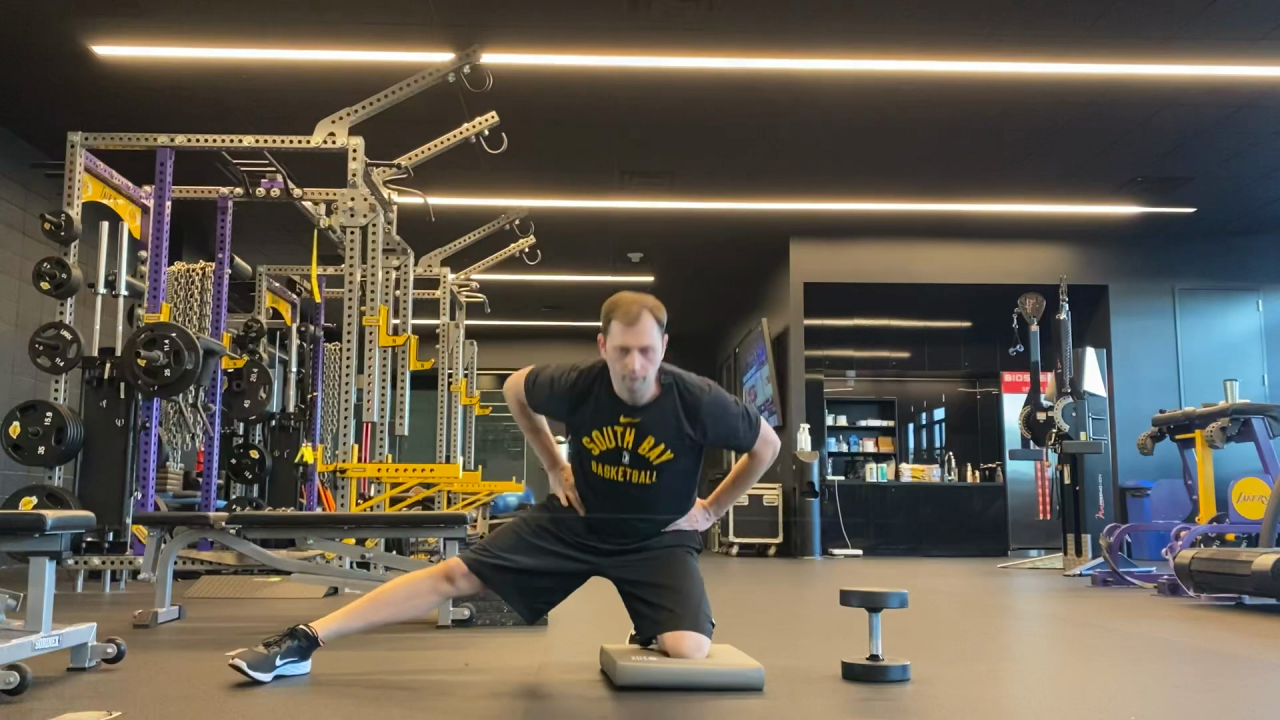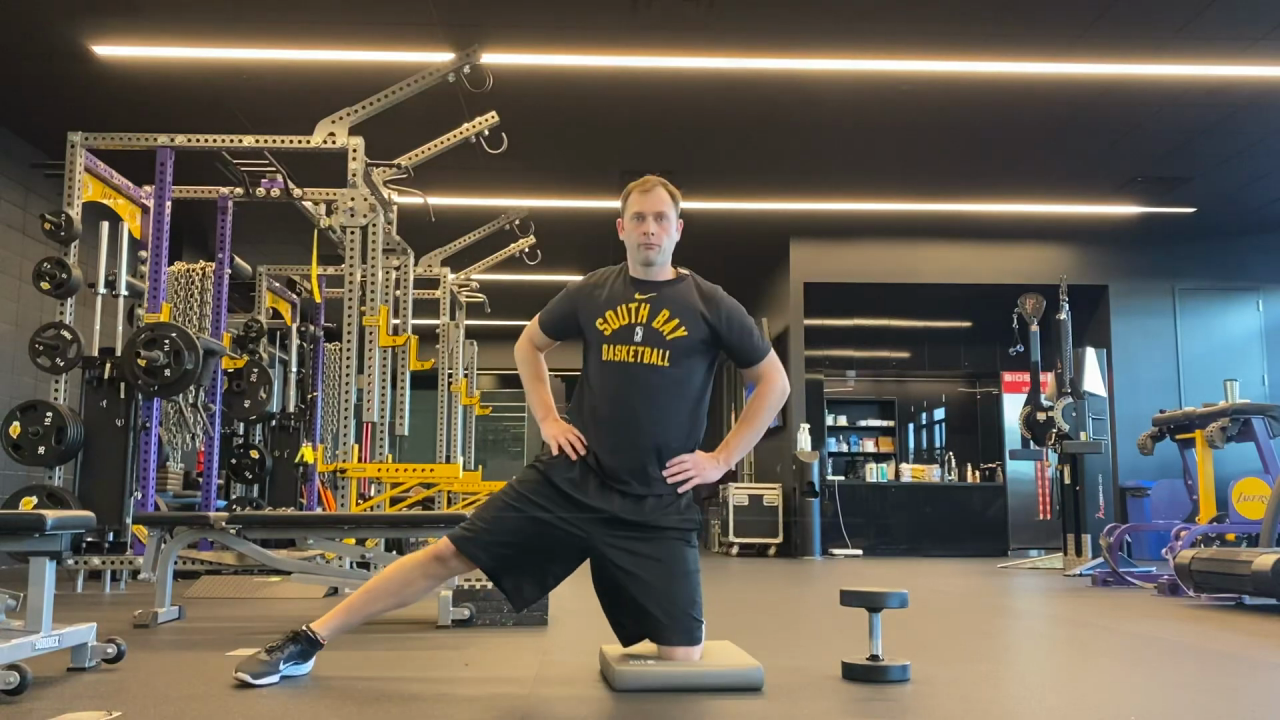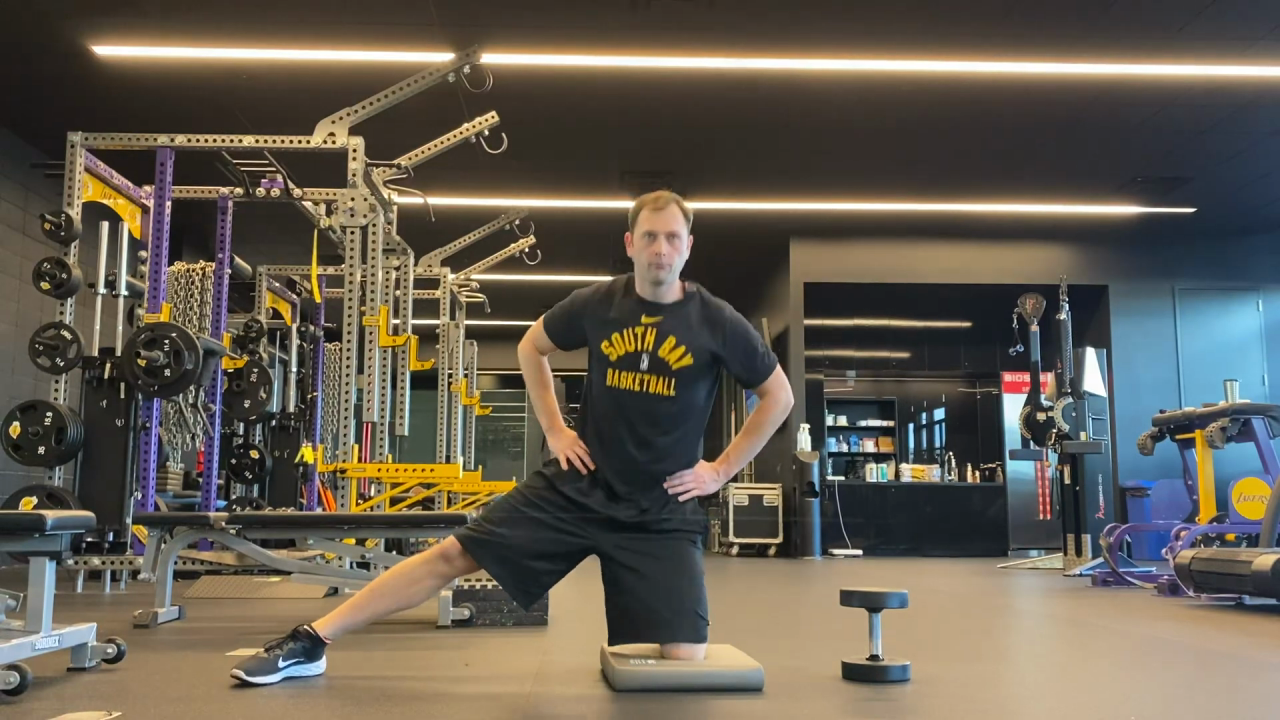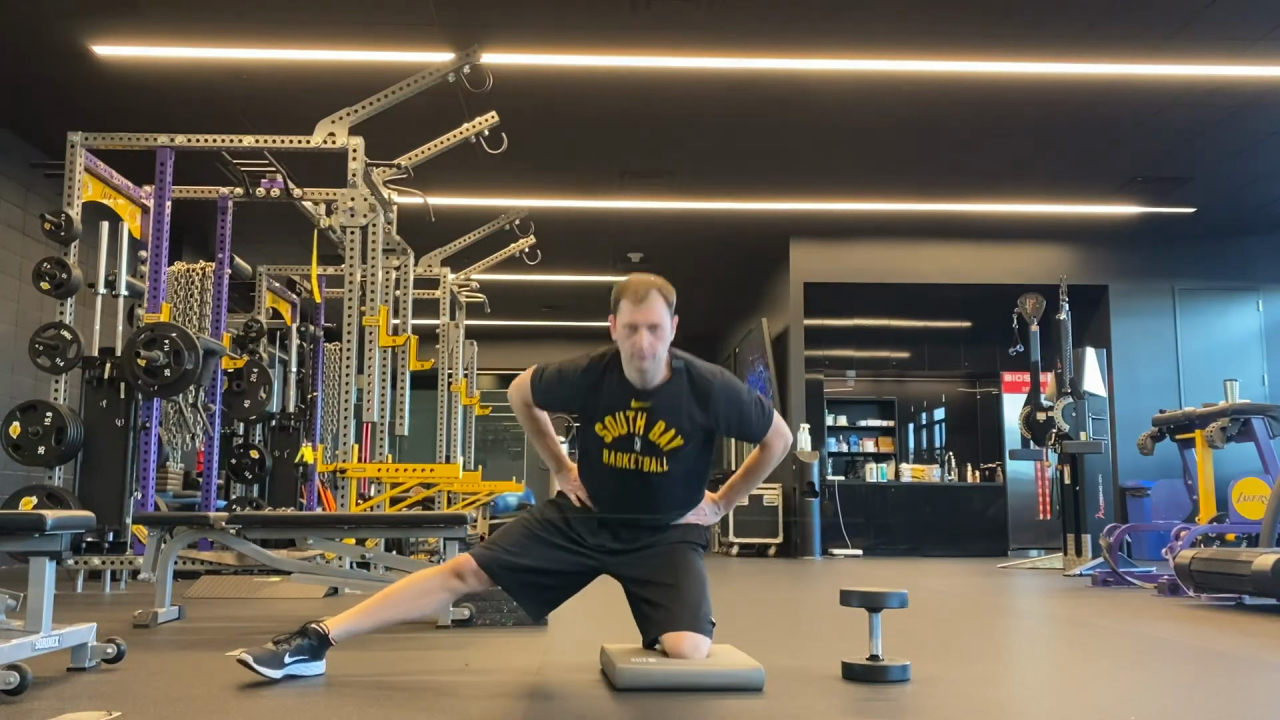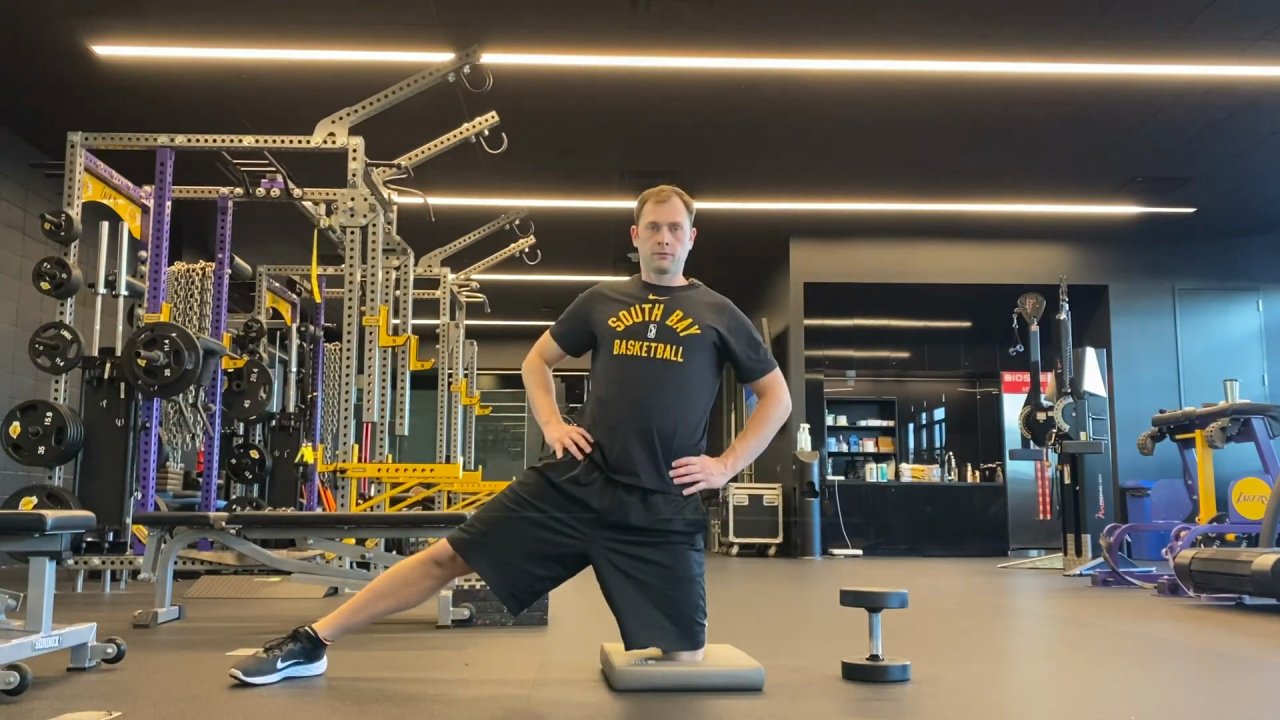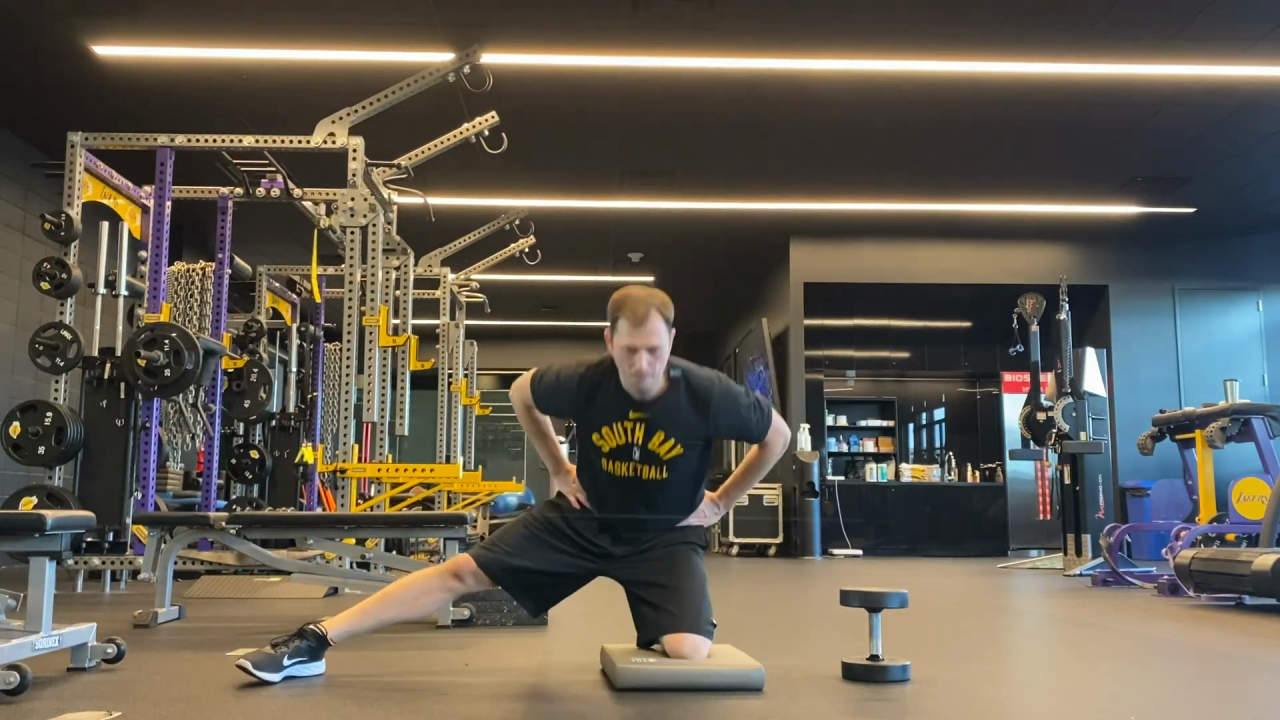
dt=0.7s
person 1, frame 1
left shoulder: (698, 402)
right shoulder: (573, 386)
left elbow: (767, 446)
right elbow: (514, 388)
left wrist: (712, 508)
right wrist: (555, 468)
left hip: (660, 539)
right hip: (575, 521)
left knee: (689, 652)
right knee: (452, 575)
left ankle: (652, 631)
right ankle: (302, 641)
person 1, frame 2
left shoulder: (710, 304)
right shoulder: (592, 291)
left elbow: (774, 383)
right elbow: (529, 345)
left wrist: (721, 460)
right wrist: (548, 420)
left hip: (656, 501)
right hip: (570, 477)
left knee: (682, 658)
right knee: (446, 556)
left ankle: (673, 617)
right ankle: (307, 641)
person 1, frame 3
left shoulder: (717, 322)
right shoulder: (596, 303)
left elbow: (779, 395)
right elbow: (532, 349)
left wrist: (721, 469)
right wrist: (555, 431)
left hip: (660, 508)
right hip: (576, 485)
left knee: (686, 655)
right knee: (452, 554)
right ankle: (310, 641)
person 1, frame 4
left shoulder: (709, 389)
right shoulder: (585, 376)
left elbow: (779, 438)
right elbow: (519, 393)
left wrist: (721, 503)
right wrist: (561, 469)
left hip: (668, 535)
right hip: (583, 518)
left knee: (689, 652)
right knee: (462, 573)
left ankle: (636, 635)
right ankle: (314, 640)
person 1, frame 5
left shoulder: (717, 312)
right shoulder: (603, 299)
left elbow: (777, 397)
right elbow: (537, 360)
left wrist: (728, 466)
right wrist: (551, 424)
left hip: (663, 504)
right hip: (576, 478)
left knee: (682, 657)
right knee: (447, 557)
right ankle: (309, 643)
person 1, frame 6
left shoulder: (708, 395)
right shoulder: (582, 382)
left elbow: (777, 436)
right elbow: (521, 394)
left wrist: (720, 502)
right wrist: (560, 471)
left hip: (666, 536)
right hip: (585, 520)
left knee: (689, 655)
right knee: (461, 572)
right ankle: (314, 641)
